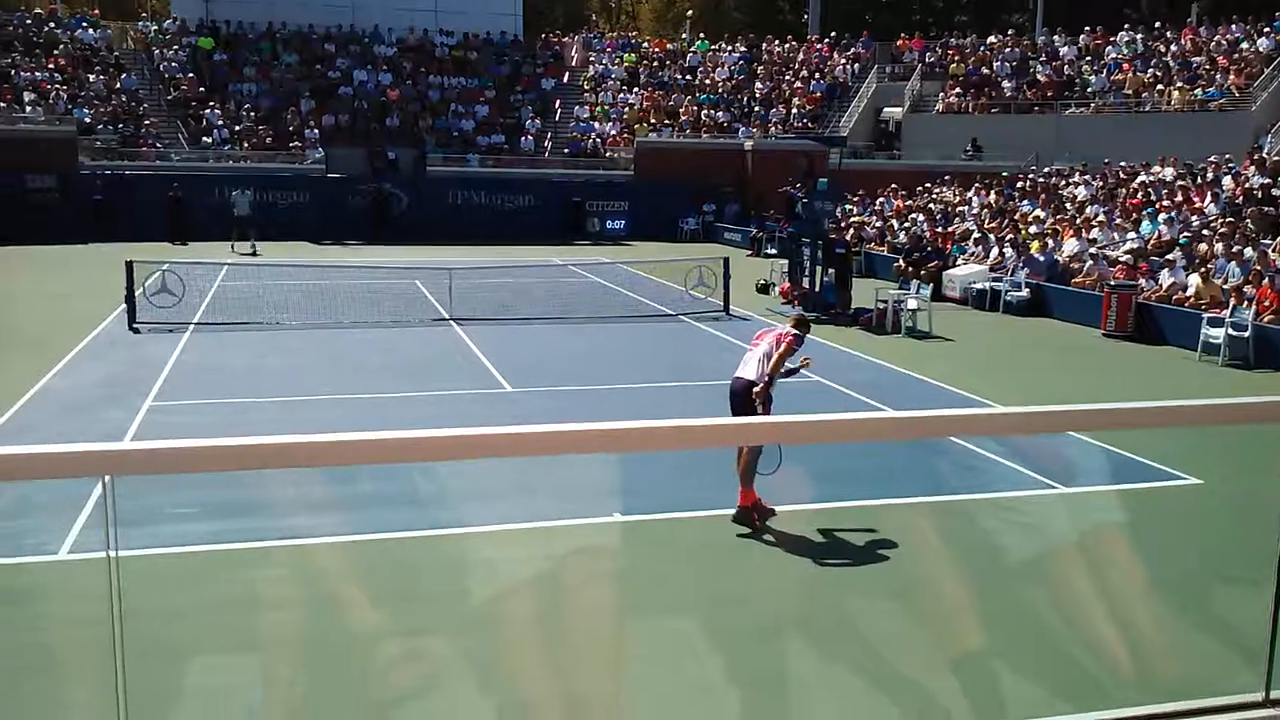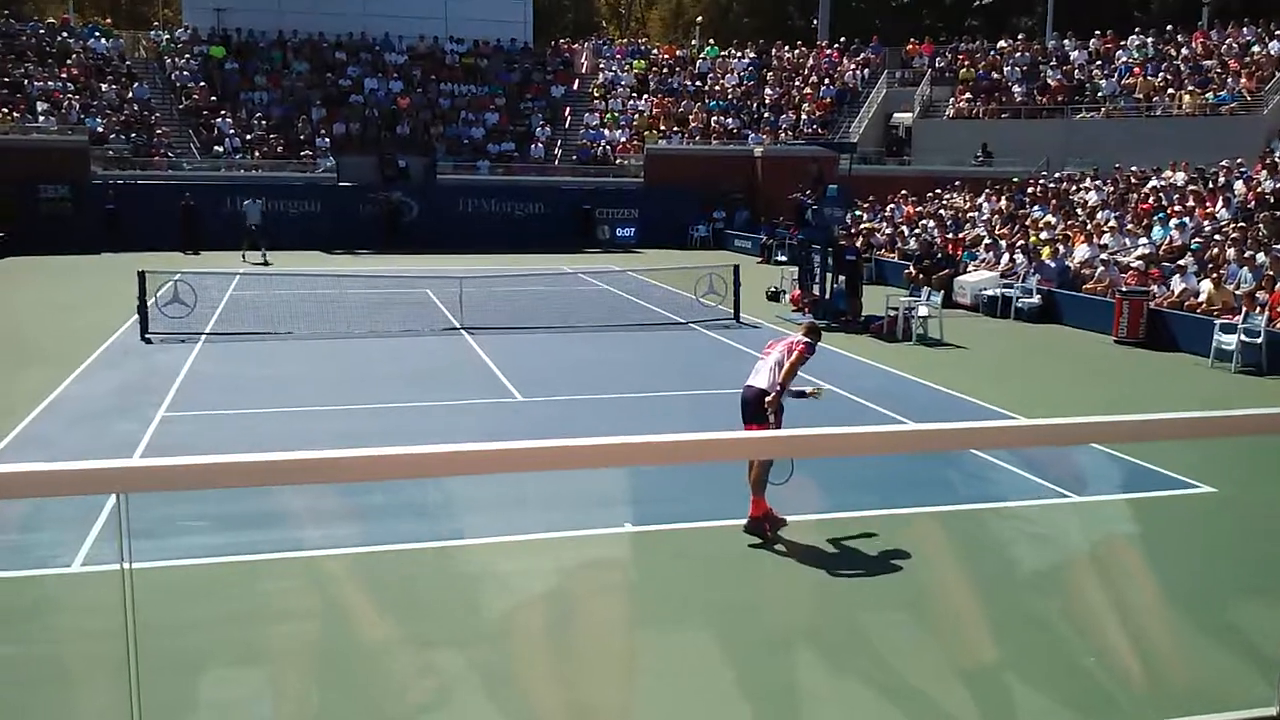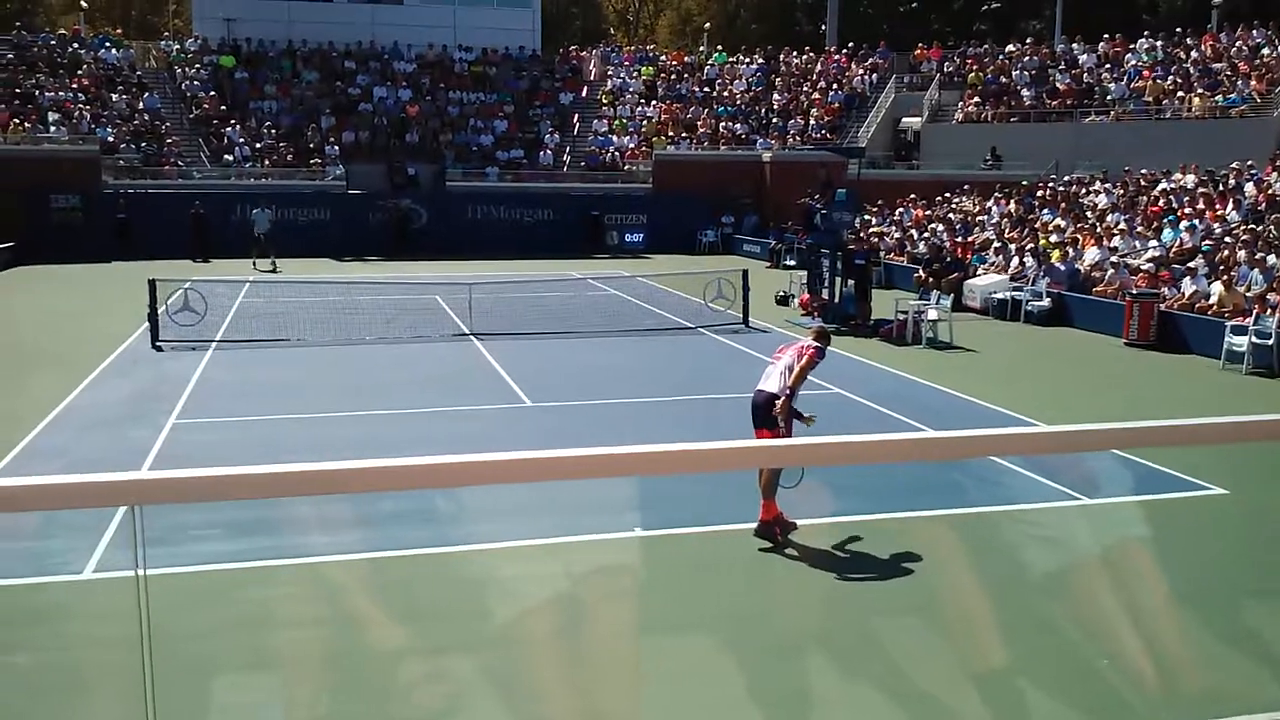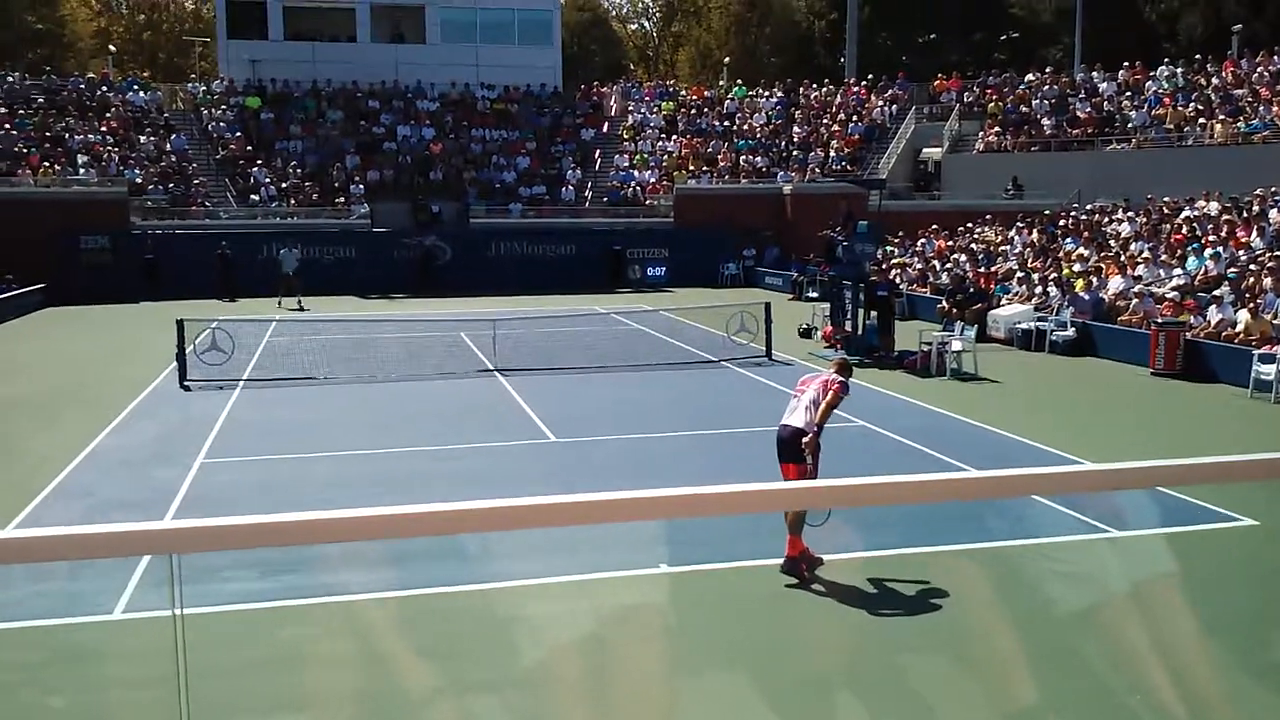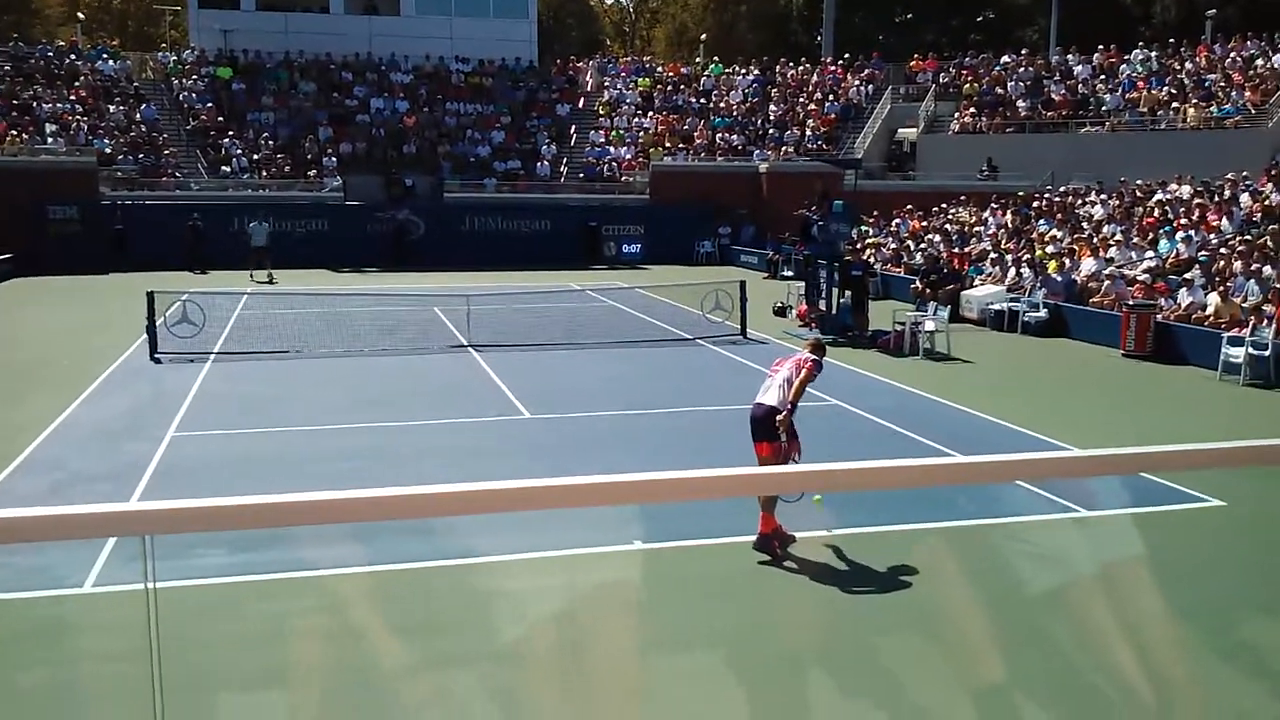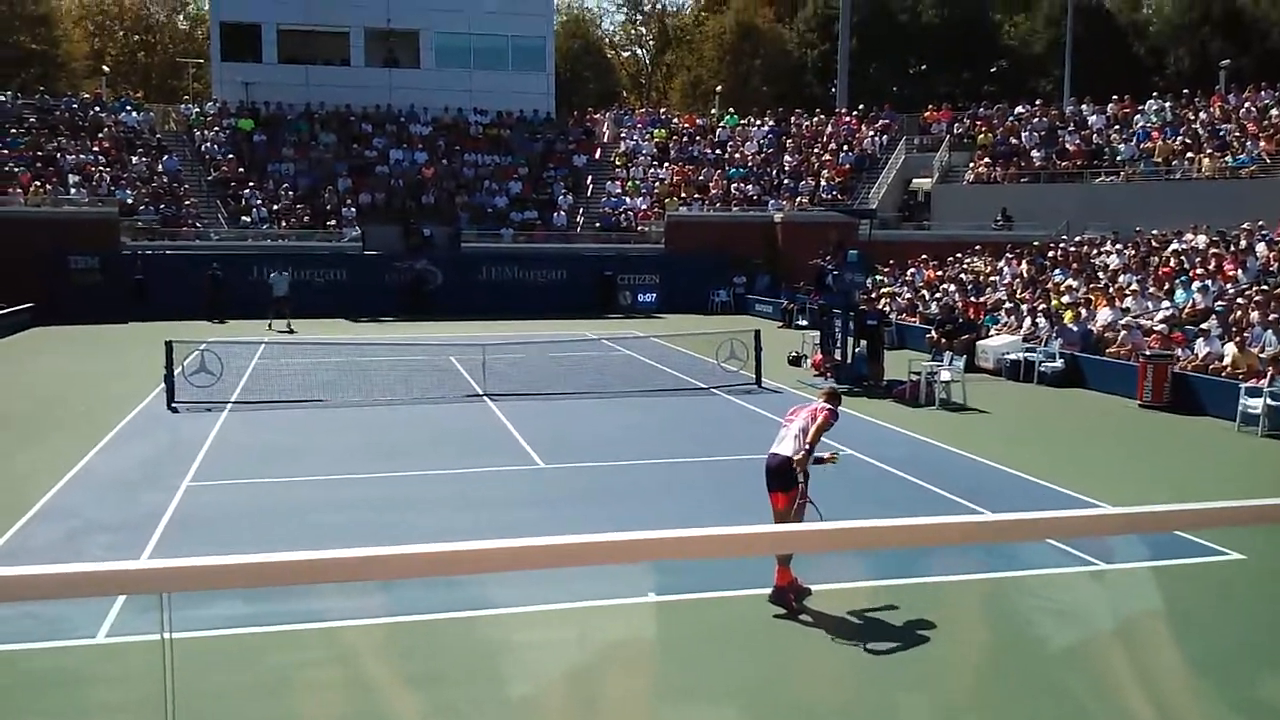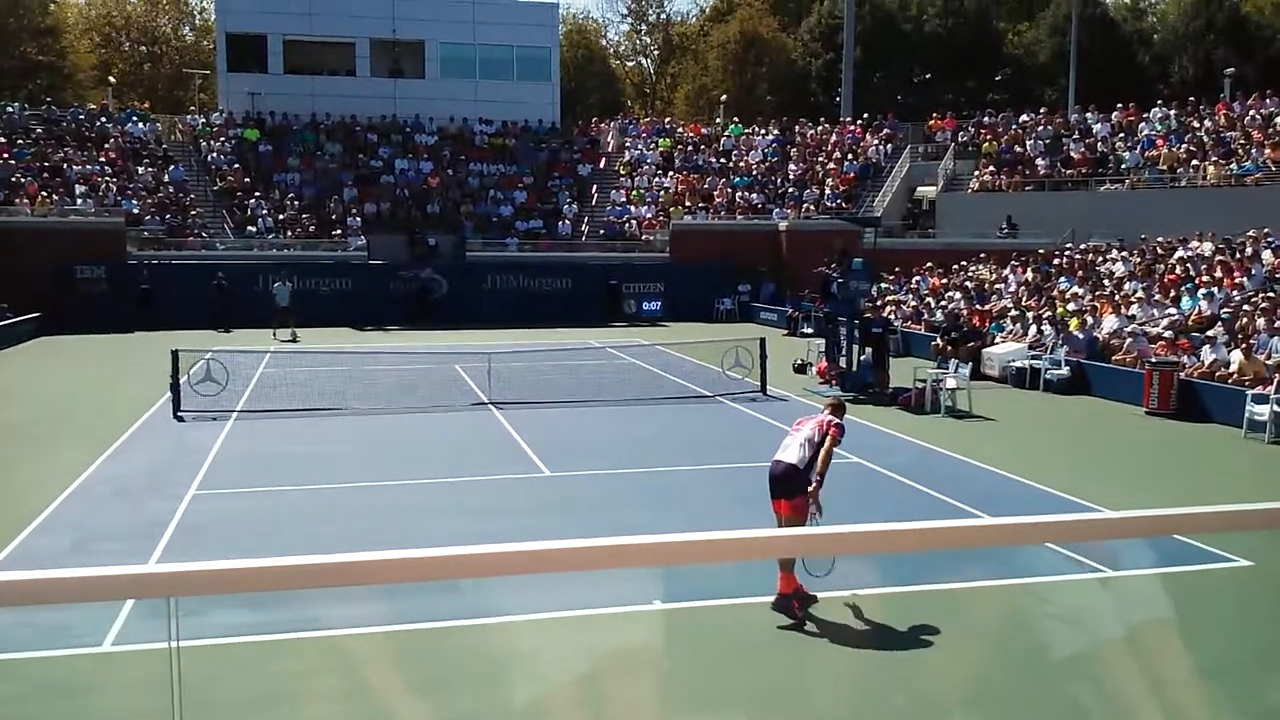
dt=0.4s
person 1, frame 1
left shoulder: (765, 332)
right shoulder: (794, 335)
right elbow: (779, 357)
left wrist: (796, 369)
right wrist: (765, 385)
left hip: (738, 383)
right hip: (753, 388)
left knee: (745, 446)
right knee: (753, 448)
left ankle: (750, 501)
right ankle: (744, 507)
person 1, frame 2
left shoulder: (778, 342)
right shoulder: (806, 343)
right elbow: (791, 365)
left wrist: (803, 394)
right wrist: (777, 394)
left hip: (749, 392)
right hip: (764, 397)
right knee: (765, 458)
left ankle: (762, 511)
right ankle: (755, 518)
person 1, frame 3
left shoulder: (787, 347)
right shoulder: (816, 348)
right elbow: (800, 369)
left wrist: (799, 416)
right wrist: (787, 399)
left hip: (759, 397)
right hip: (775, 401)
left ankle: (772, 515)
right ankle: (765, 522)
person 1, frame 4
left shoulder: (808, 378)
right shoulder: (840, 381)
right elbow: (826, 404)
left wrist: (827, 415)
right wrist: (815, 434)
left hip: (784, 431)
right hip: (801, 436)
left ankle: (799, 550)
right ankle: (792, 557)
person 1, frame 5
left shoulder: (783, 360)
right shoulder: (814, 361)
right elbow: (800, 382)
left wrist: (794, 438)
right wrist: (788, 412)
left hip: (758, 410)
right hip: (774, 415)
left ankle: (771, 528)
right ankle: (764, 534)
person 1, frame 6
left shoulder: (798, 409)
right shoulder: (829, 410)
right elbow: (818, 427)
left wrist: (819, 459)
right wrist: (807, 453)
left hip: (773, 460)
right hip: (789, 465)
left ankle: (787, 581)
right ankle: (780, 588)
person 1, frame 7
left shoulder: (804, 420)
right shoulder: (836, 424)
right elbow: (825, 451)
left wrist: (812, 497)
right wrist: (818, 483)
left hip: (776, 468)
right hip: (793, 473)
left ankle: (793, 589)
right ankle: (783, 595)
